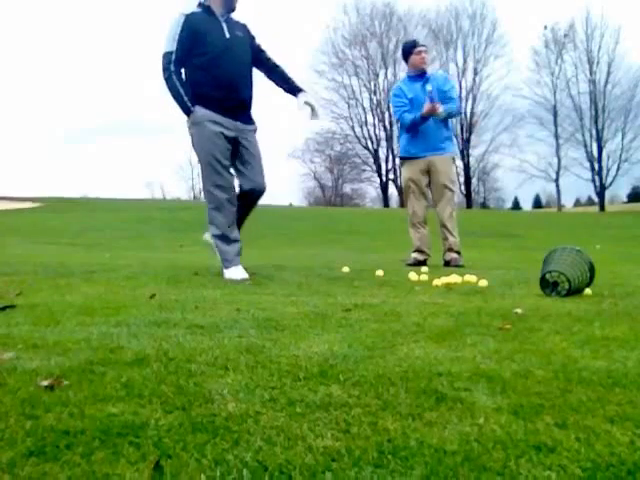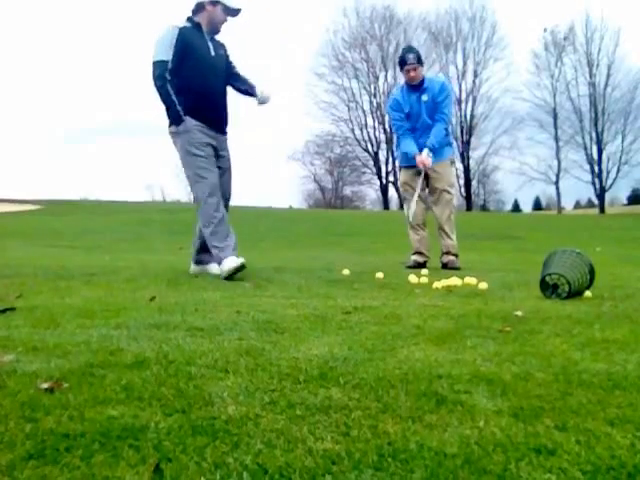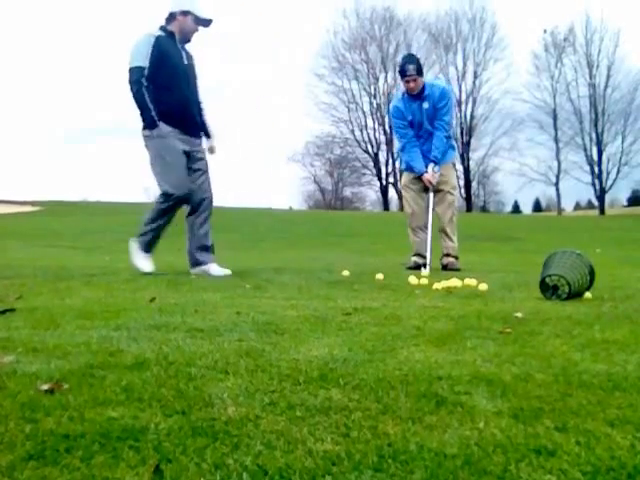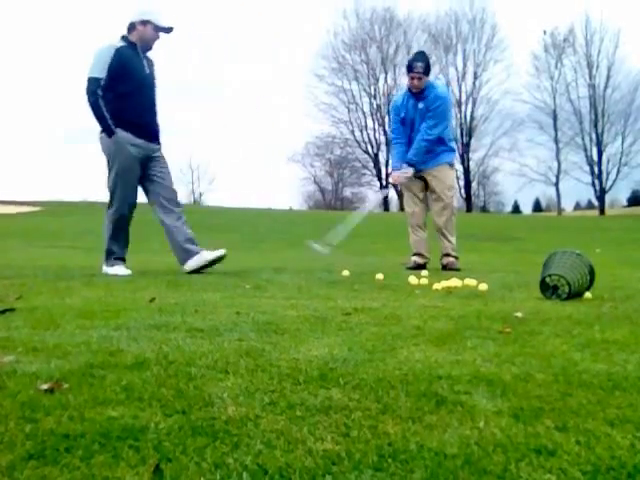
dt=0.3s
person 1, frame 1
left shoulder: (241, 30)
left elbow: (265, 62)
right elbow: (171, 68)
left wrist: (298, 92)
right wrist: (190, 108)
left hip: (243, 121)
right hip: (210, 120)
left knee: (254, 186)
right knee: (220, 190)
left ankle: (221, 234)
right ankle: (231, 261)
person 1, frame 2
left shoulder: (219, 48)
right shoulder: (177, 35)
left elbow: (233, 77)
right elbow: (161, 76)
left wrist: (255, 91)
right wrist: (179, 117)
left hip: (217, 131)
right hip: (191, 128)
left knee: (220, 195)
right knee: (208, 190)
left ankle: (203, 259)
right ankle: (225, 256)
person 1, frame 3
left shoulder: (186, 55)
right shoulder: (151, 42)
right elbow: (138, 82)
left wrist: (208, 134)
right wrist: (154, 124)
left hip: (192, 137)
right hip: (164, 134)
left knee: (202, 197)
right knee: (174, 191)
left ankle: (202, 261)
right ankle: (142, 244)
person 1, frame 4
left shoulder: (146, 62)
right shoulder: (112, 53)
right elbow: (95, 92)
left wrist: (155, 136)
right wrist: (111, 131)
left hip: (151, 144)
right hip: (124, 141)
left knee: (166, 198)
right knee: (123, 202)
left ankle: (190, 255)
right ankle: (112, 260)
person 2, frame 1
left shoulder: (442, 80)
right shoulder: (399, 90)
left elbow: (454, 106)
right elbow: (403, 117)
left wrist: (441, 110)
right wrist: (422, 114)
left hip: (441, 152)
right hip: (412, 154)
left knee: (446, 204)
right knee: (415, 207)
left ankle: (452, 252)
right ankle: (420, 252)
person 2, frame 2
left shoulder: (441, 86)
right shoulder: (396, 99)
left elbow: (443, 121)
right elbow: (401, 132)
left wrist: (429, 149)
right wrist: (415, 154)
left hip: (439, 157)
right hip: (410, 161)
left knee: (445, 207)
right knee: (414, 211)
left ankle: (449, 254)
right ankle: (419, 254)
person 2, frame 3
left shoulder: (442, 92)
right shoulder: (397, 107)
left elbow: (443, 130)
right elbow: (407, 142)
left wrist: (433, 163)
right wrist: (422, 171)
left hip: (442, 161)
right hip: (413, 166)
left knee: (447, 210)
right knee: (414, 213)
left ankle: (449, 256)
right ankle: (419, 256)
person 2, frame 4
left shoulder: (440, 96)
right shoulder: (399, 102)
left elbow: (428, 133)
right elbow: (397, 138)
left wrist: (409, 165)
right wrist: (397, 166)
left hip: (439, 161)
right hip: (410, 165)
left knee: (444, 210)
right knee: (414, 213)
left ankle: (449, 256)
right ankle: (419, 256)
